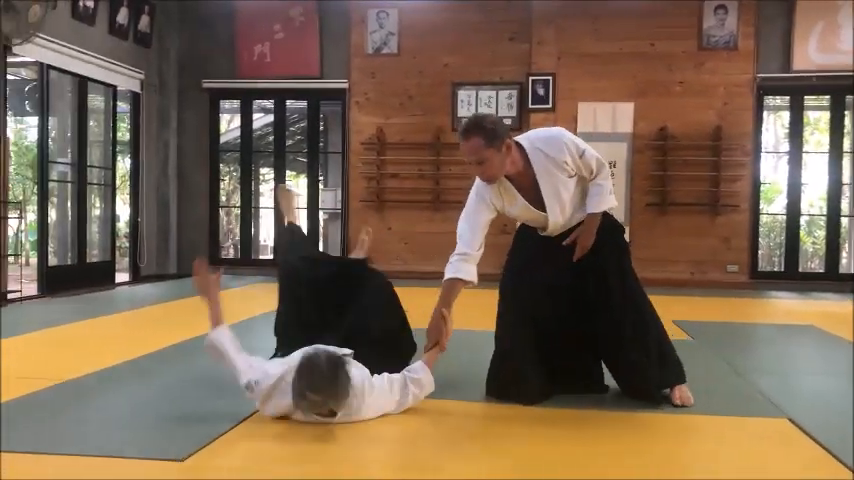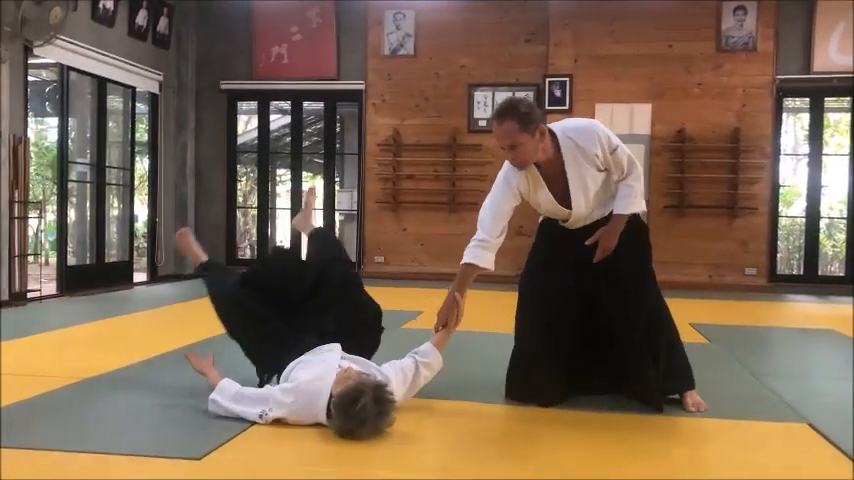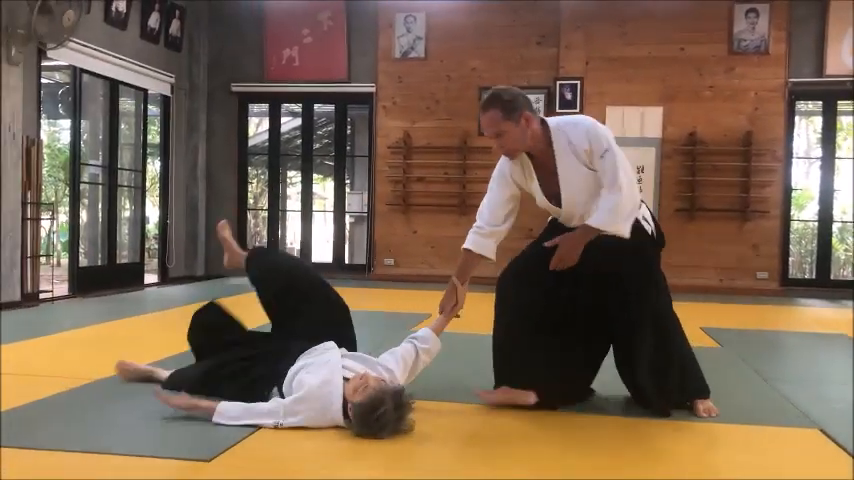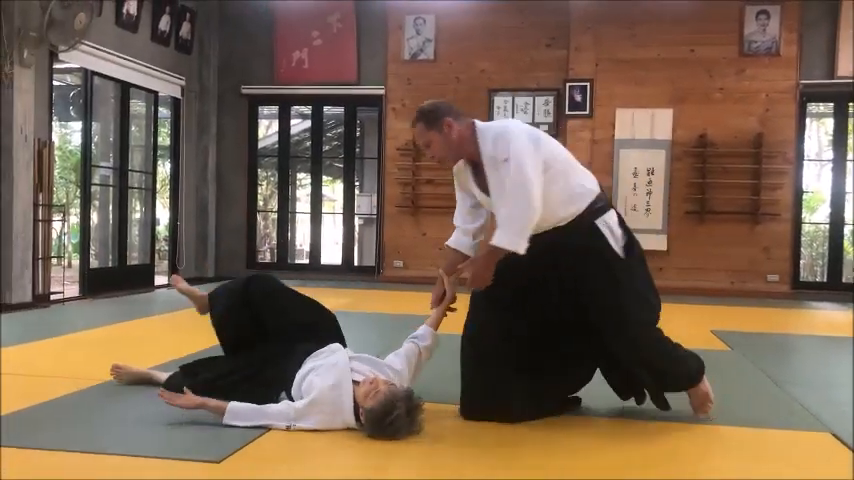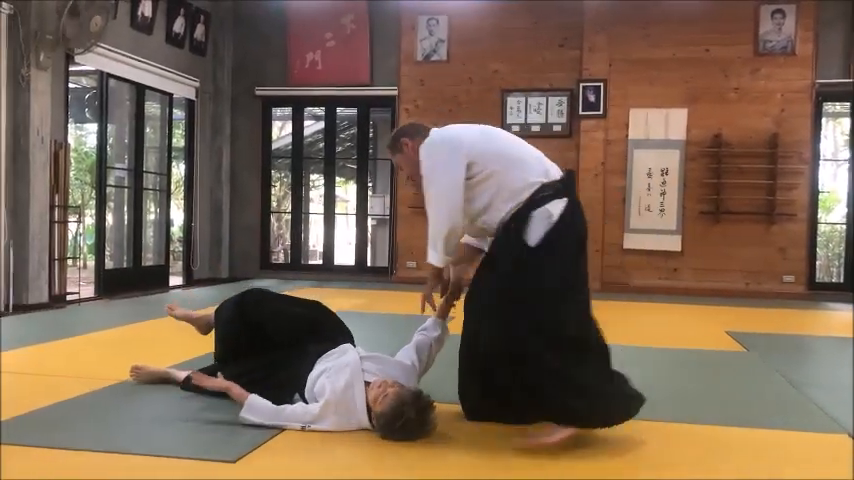
dt=0.2s
person 1, frame 1
left shoulder: (556, 143)
right shoulder: (485, 190)
left elbow: (599, 174)
right elbow: (466, 253)
left wrist: (592, 224)
right wrist: (440, 314)
left hip: (589, 229)
right hip: (538, 239)
left knee: (624, 304)
right knee: (518, 303)
left ankle: (670, 379)
right ankle: (523, 384)
person 1, frame 2
left shoulder: (589, 135)
right shoulder: (513, 175)
left elbow: (631, 175)
right elbow: (486, 238)
left wrist: (614, 228)
right wrist: (454, 296)
left hip: (614, 224)
right hip: (561, 232)
left knee: (639, 307)
right knee: (540, 298)
left ankle: (679, 384)
right ankle: (546, 385)
person 1, frame 3
left shoulder: (584, 132)
right shoulder: (508, 164)
left elbow: (623, 190)
right elbow: (488, 225)
left wrist: (582, 239)
right wrist: (457, 283)
left hip: (620, 231)
right hip: (568, 230)
left knee: (647, 314)
right knee: (519, 287)
left ankle: (692, 393)
right ankle: (528, 385)
person 1, frame 4
left shoulder: (507, 139)
right shoulder: (464, 169)
left elbow: (523, 209)
right elbow: (467, 230)
left wrist: (488, 261)
right wrist: (445, 281)
left hip: (590, 232)
right hip: (546, 239)
left knee: (624, 319)
right knee: (496, 310)
left ankle: (689, 377)
right ankle: (500, 403)
person 1, frame 5
left shoulder: (436, 146)
right shoulder: (457, 143)
left elbow: (445, 221)
right elbow: (480, 228)
left wrist: (437, 275)
right wrist: (459, 272)
left hip: (545, 215)
right hip: (546, 214)
left knee: (509, 312)
right knee: (493, 306)
left ankle: (572, 412)
person 2, frame 1
left shoulder: (274, 397)
right shoulder: (371, 398)
left elbow: (237, 359)
right elbow: (412, 385)
left wrist: (213, 302)
right wrist: (435, 350)
left knee: (302, 276)
person 2, frame 2
left shoulder: (305, 401)
right shoulder: (387, 391)
left elbow: (239, 400)
right elbow: (421, 362)
left wrist: (211, 374)
right wrist: (446, 329)
left hip: (290, 364)
right hip: (339, 349)
right knee: (339, 279)
left ankle: (202, 262)
right ankle: (309, 228)
person 2, frame 3
left shoulder: (319, 406)
right shoulder: (389, 379)
left elbow: (256, 412)
right elbow: (417, 347)
left wrist: (195, 405)
right wrist: (444, 316)
left hip: (285, 368)
right hip: (327, 348)
right knee: (292, 280)
left ankle: (154, 374)
right ankle: (243, 258)
person 2, frame 4
left shoulder: (330, 410)
right shoulder: (395, 379)
left elbow: (262, 415)
right elbow: (418, 345)
left wrist: (205, 404)
right wrist: (439, 309)
left hip: (290, 373)
right hip: (327, 345)
left knee: (214, 372)
right knee: (257, 289)
left ankle: (155, 376)
right ankle: (210, 300)
person 2, frame 5
left shoulder: (343, 413)
right shoulder: (406, 376)
left elbow: (269, 413)
right elbow: (425, 341)
left wrist: (228, 387)
left hip: (305, 374)
left ankle: (176, 375)
right ankle: (216, 321)
